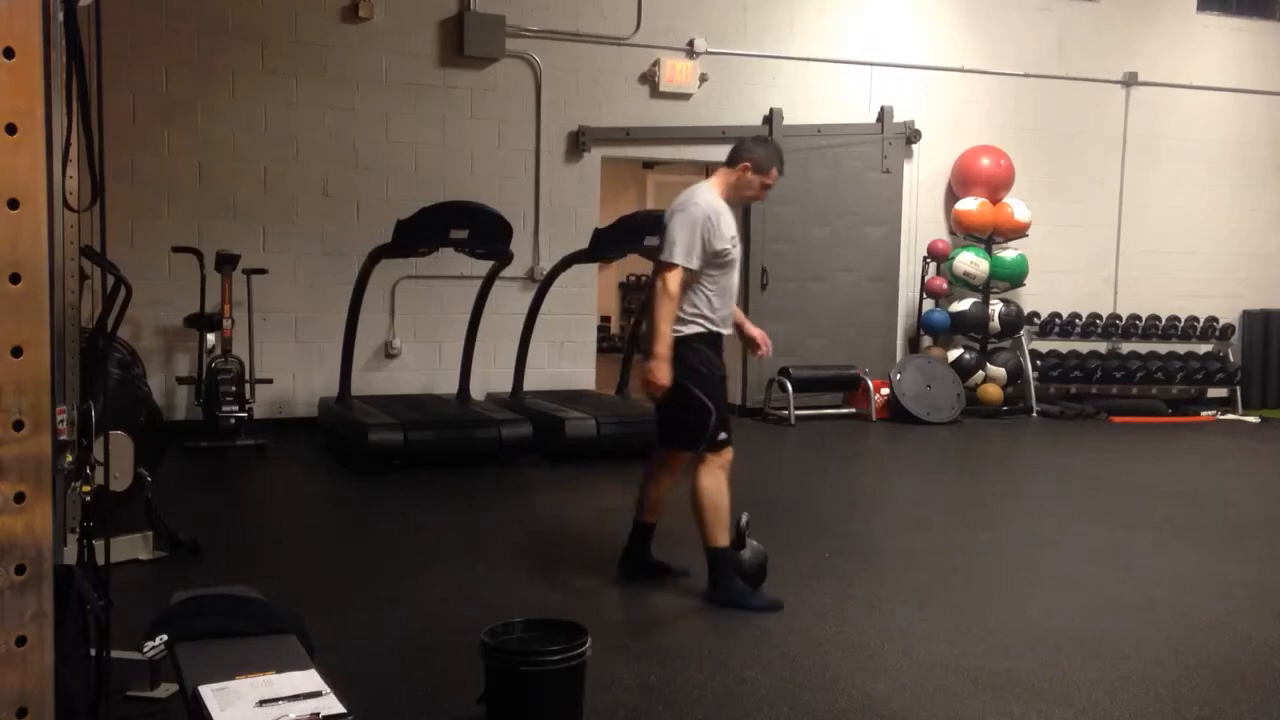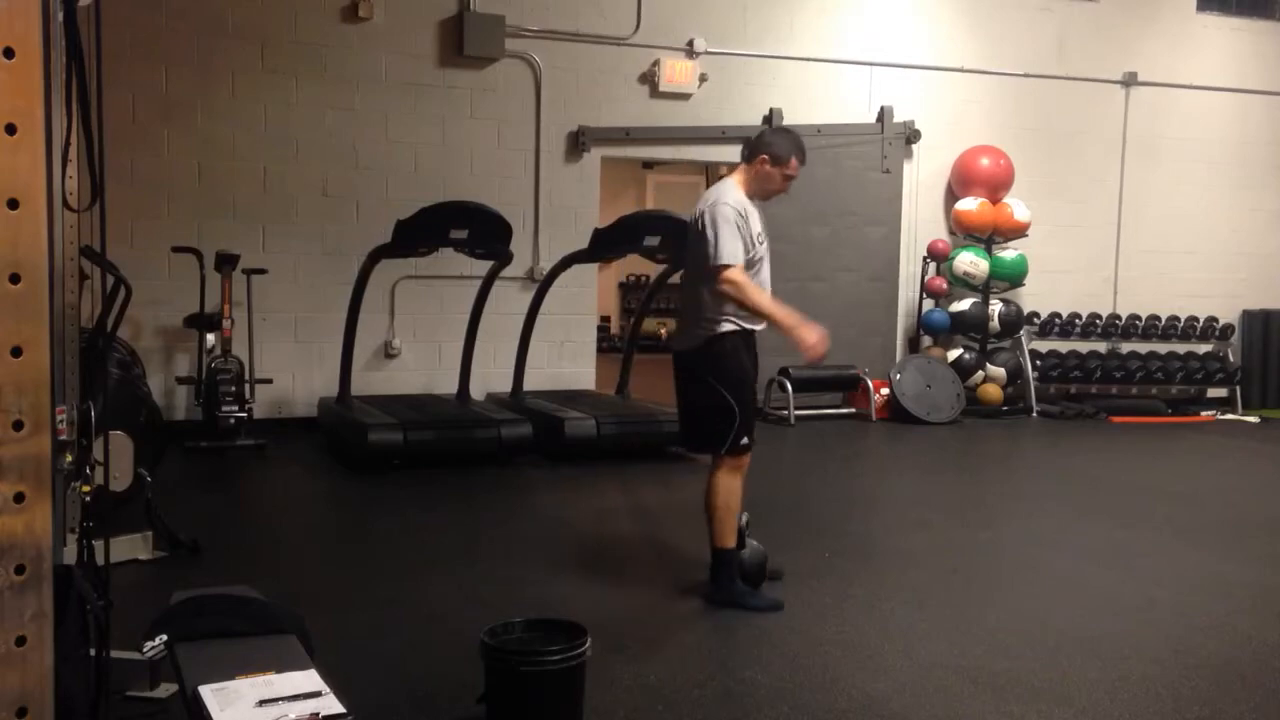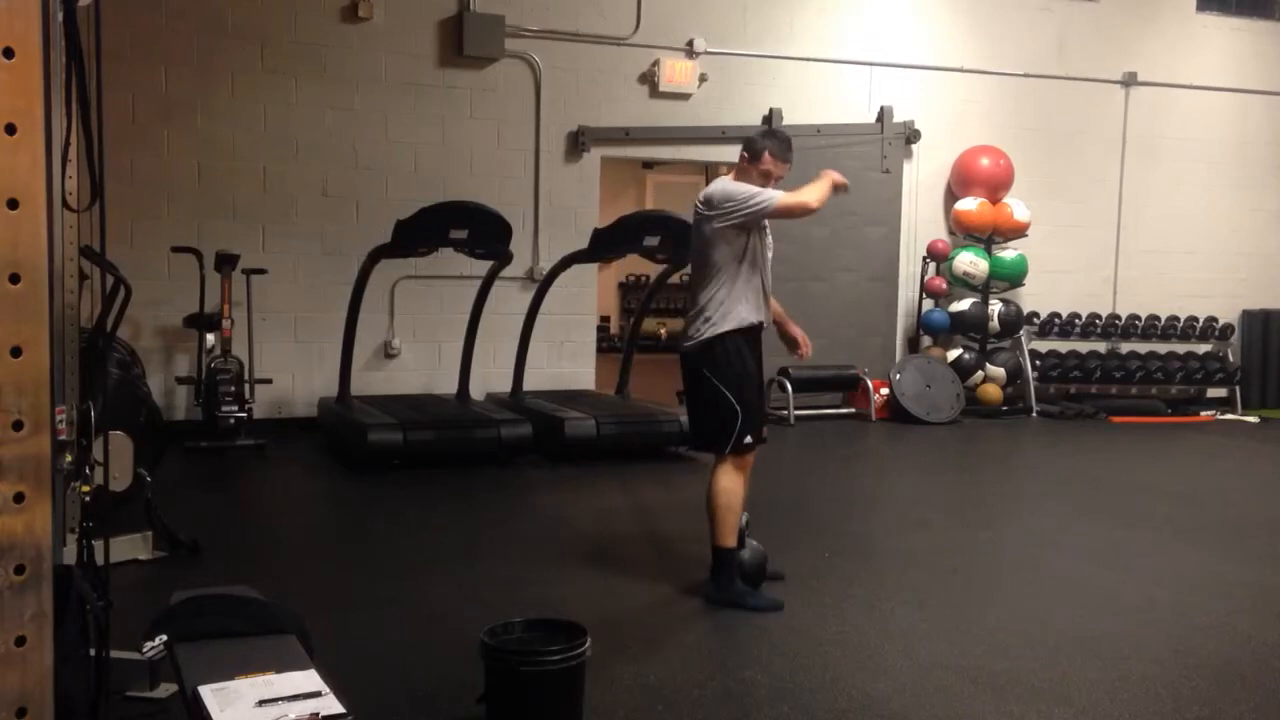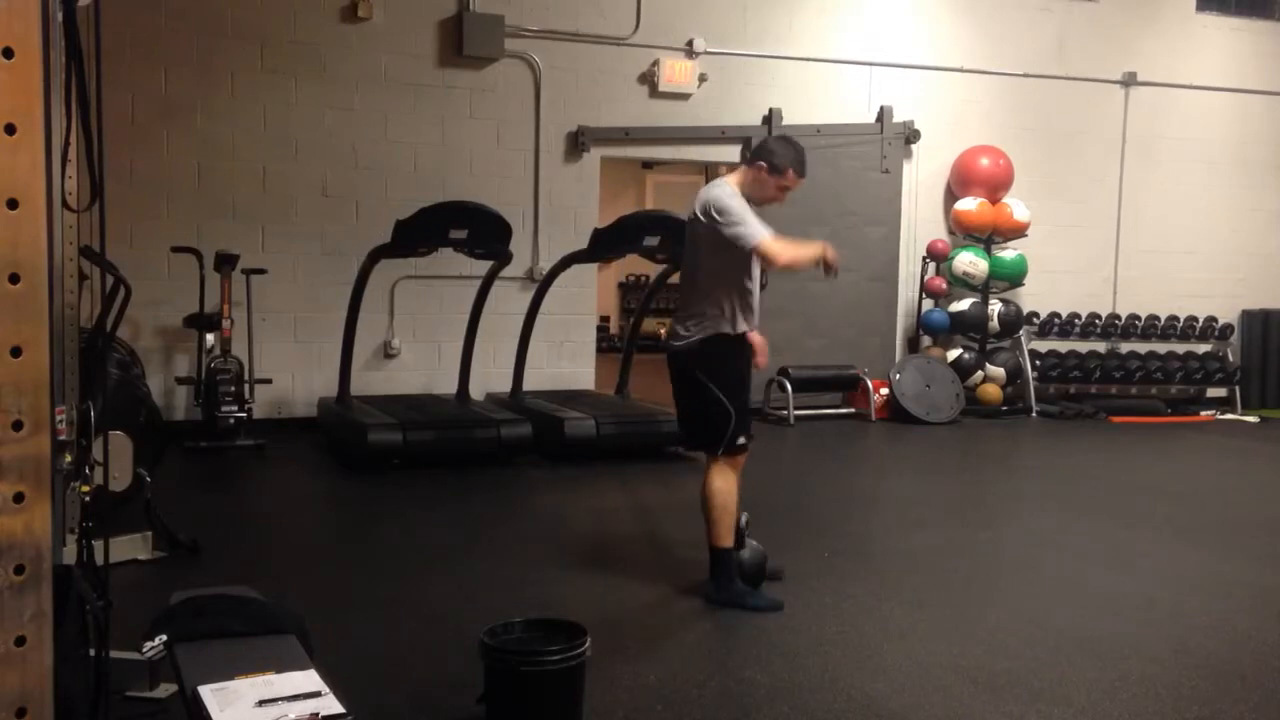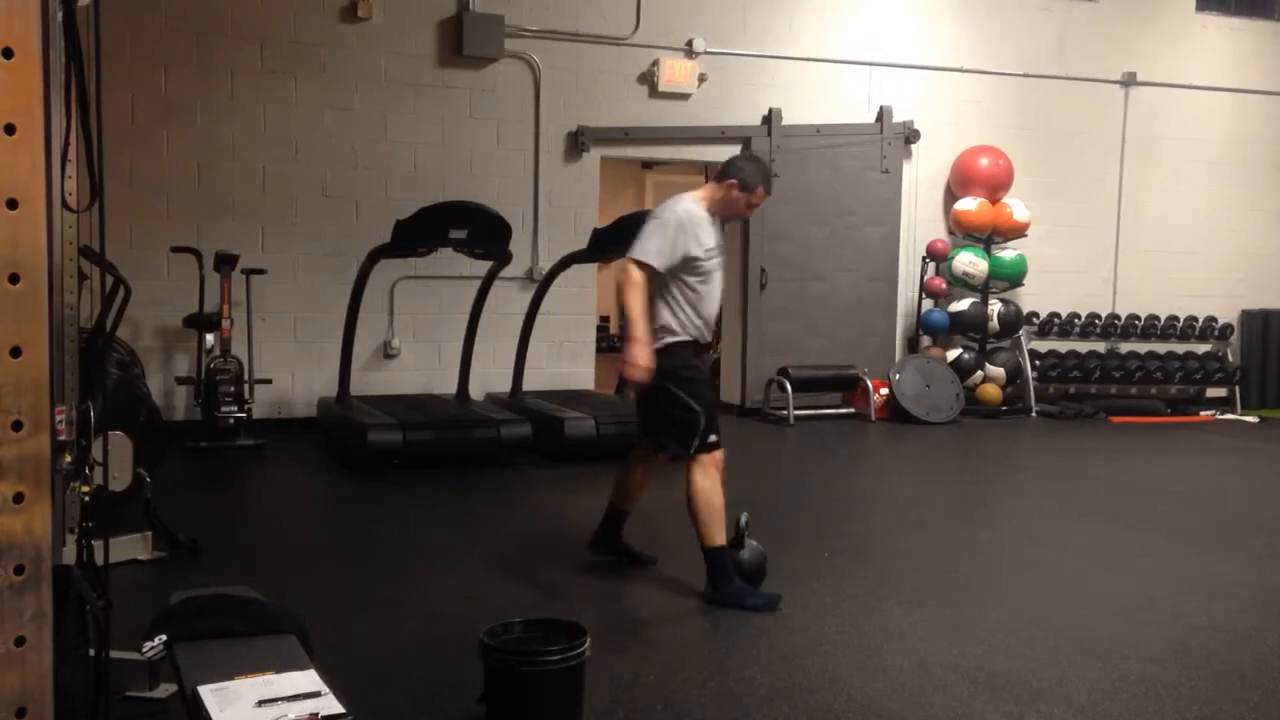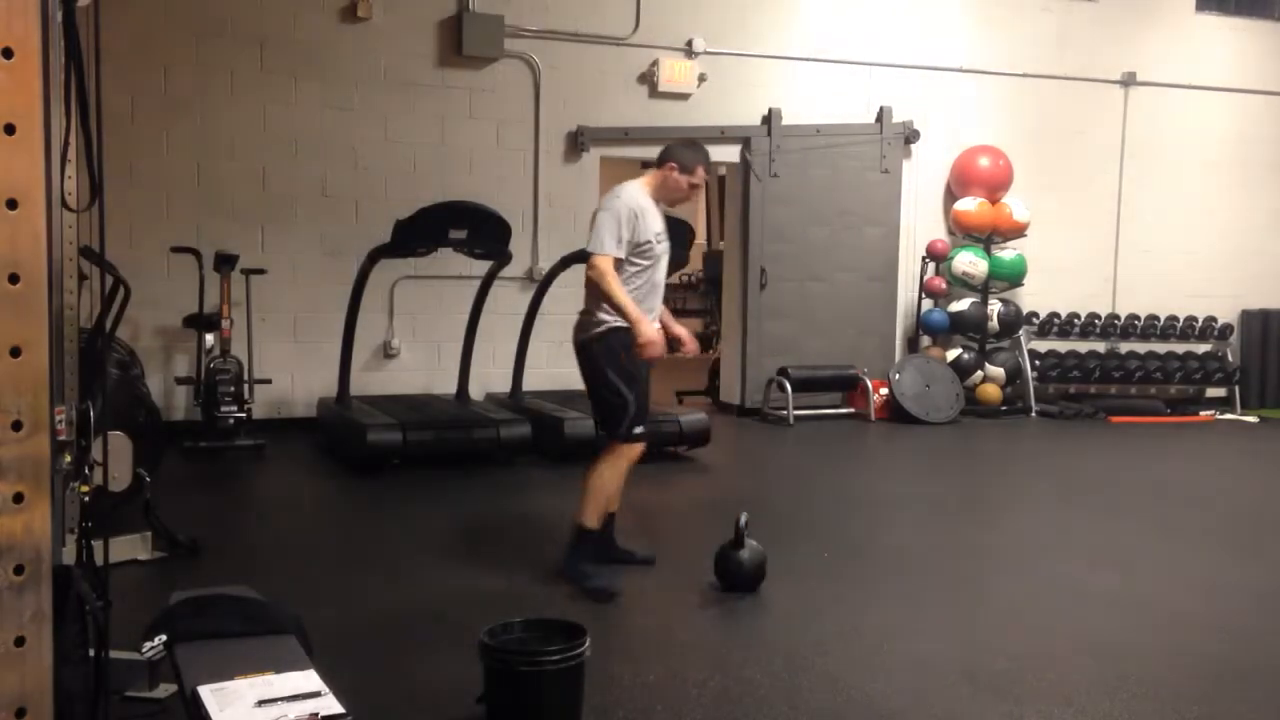
dt=0.4s
person 1, frame 1
left shoulder: (720, 209)
right shoulder: (699, 207)
right elbow: (669, 281)
left wrist: (744, 325)
right wrist: (659, 355)
left hip: (700, 343)
right hip: (687, 347)
left knee: (675, 452)
right knee: (715, 456)
left ankle: (637, 553)
right ankle: (723, 579)
person 1, frame 2
left shoulder: (743, 201)
right shoulder: (726, 205)
right elbow: (731, 282)
right wrist: (797, 326)
left hip: (727, 343)
right hip: (717, 346)
left knee: (732, 455)
right knee: (733, 458)
left ankle: (727, 557)
right ankle: (725, 581)
person 1, frame 3
left shoulder: (748, 206)
right shoulder: (723, 197)
right elbow: (806, 203)
left wrist: (785, 323)
right wrist: (829, 179)
left hip: (739, 338)
right hip: (719, 344)
left knee: (742, 453)
right knee: (735, 456)
left ankle: (732, 557)
right ankle: (724, 580)
person 1, frame 4
left shoulder: (735, 201)
right shoulder: (722, 201)
right elbow: (778, 255)
left wrist: (749, 331)
right wrist: (819, 250)
left hip: (721, 340)
right hip: (708, 345)
left knee: (731, 454)
right knee: (728, 456)
left ankle: (730, 555)
right ankle: (724, 580)
person 1, frame 5
left shoulder: (708, 219)
right shoulder: (678, 216)
right elbow: (634, 272)
left wrist: (694, 348)
right wrist: (637, 341)
left hip: (682, 349)
right hip: (669, 351)
left knee: (656, 448)
right knee: (708, 455)
left ankle: (608, 536)
right ankle: (722, 579)
person 1, frame 6
left shoulder: (652, 208)
right shoulder: (625, 202)
right elbow: (600, 269)
left wrist: (669, 324)
right wrist: (640, 324)
left hip: (629, 338)
right hip: (611, 338)
left knee: (619, 444)
right knee: (628, 444)
left ankle: (605, 542)
right ankle: (580, 554)
